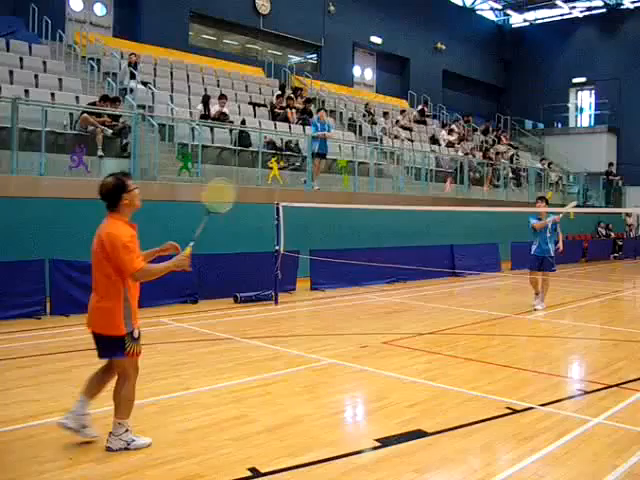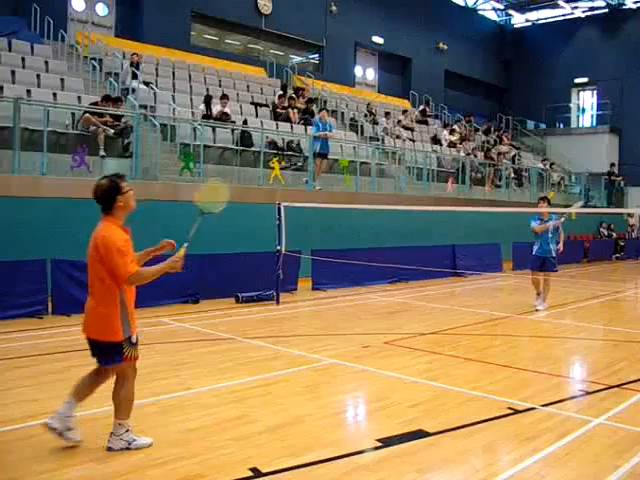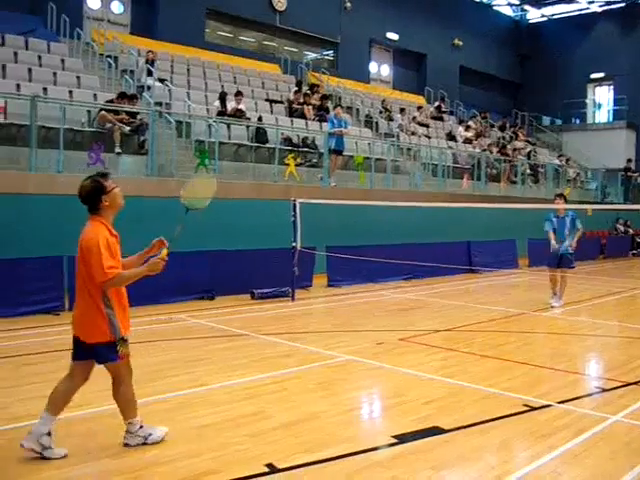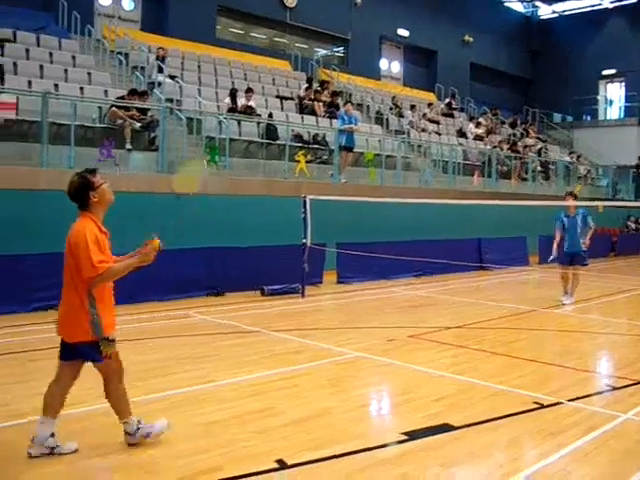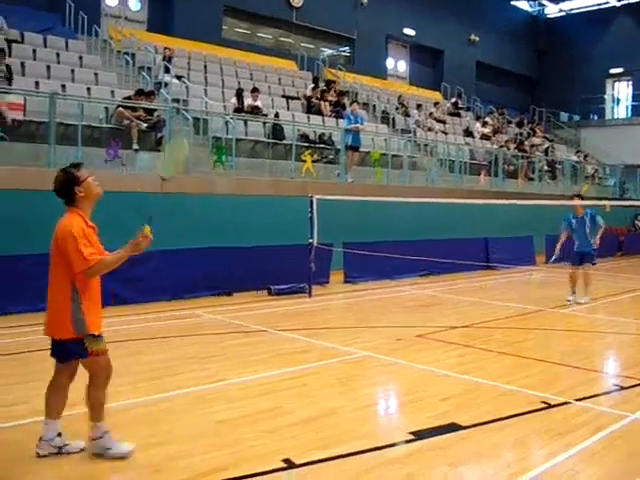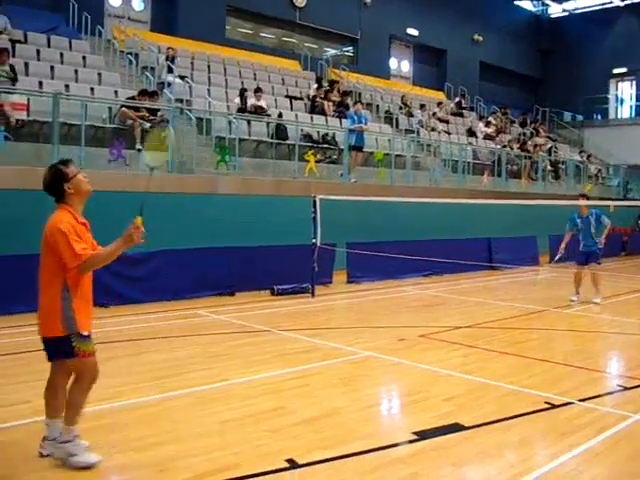
dt=0.1s
person 1, frame 1
left shoulder: (110, 228)
right shoulder: (118, 232)
right elbow: (139, 273)
left wrist: (160, 251)
right wrist: (174, 264)
left hip: (104, 314)
right hip: (117, 317)
left knee: (112, 367)
right knee: (129, 371)
left ankle: (77, 414)
right ankle: (120, 435)
person 1, frame 2
left shoulder: (107, 231)
right shoulder: (112, 235)
left elbow: (125, 264)
right elbow: (132, 277)
left wrist: (154, 250)
right wrist: (167, 266)
left hip: (99, 318)
right hip: (114, 321)
left knee: (104, 371)
right knee: (127, 374)
left ankle: (63, 417)
right ankle: (120, 435)
person 1, frame 3
left shoulder: (101, 231)
right shoulder: (98, 236)
left elbow: (118, 267)
right elbow: (111, 280)
left wrist: (146, 253)
right wrist: (147, 269)
left hip: (88, 320)
right hip: (103, 322)
left knee: (77, 375)
right knee: (123, 374)
left ankle: (38, 436)
right ankle: (135, 431)
person 1, frame 4
left shoulder: (92, 228)
right shoulder: (85, 231)
left elbow: (110, 264)
right elbow: (99, 275)
left wrist: (140, 252)
right wrist: (136, 261)
left hip: (77, 319)
right hip: (88, 320)
left knee: (65, 376)
right knee: (113, 373)
left ankle: (43, 439)
right ankle: (133, 429)
person 1, frame 5
left shoulder: (82, 224)
right shoulder: (71, 226)
left elbow: (101, 260)
right elbow: (91, 269)
left wrist: (134, 248)
right wrist: (130, 250)
left hip: (72, 316)
right hip: (73, 318)
left knee: (63, 375)
right knee: (102, 370)
left ankle: (50, 439)
right ankle: (99, 437)
person 1, frame 6
left shoulder: (76, 221)
right shoulder: (62, 223)
left elbow: (95, 257)
right elbow: (85, 264)
left wrist: (126, 243)
right wrist: (121, 241)
left hip: (66, 315)
right hip: (65, 317)
left knee: (61, 374)
right knee: (87, 373)
left ankle: (53, 439)
right ankle: (65, 442)
